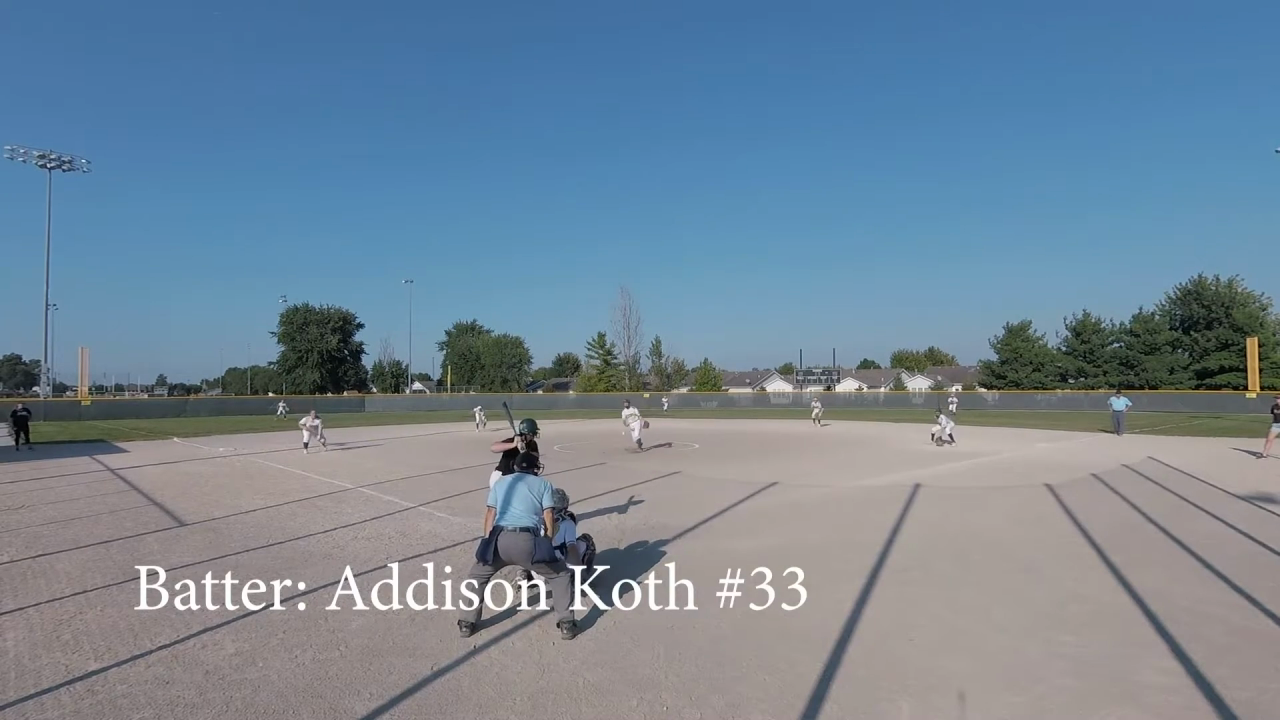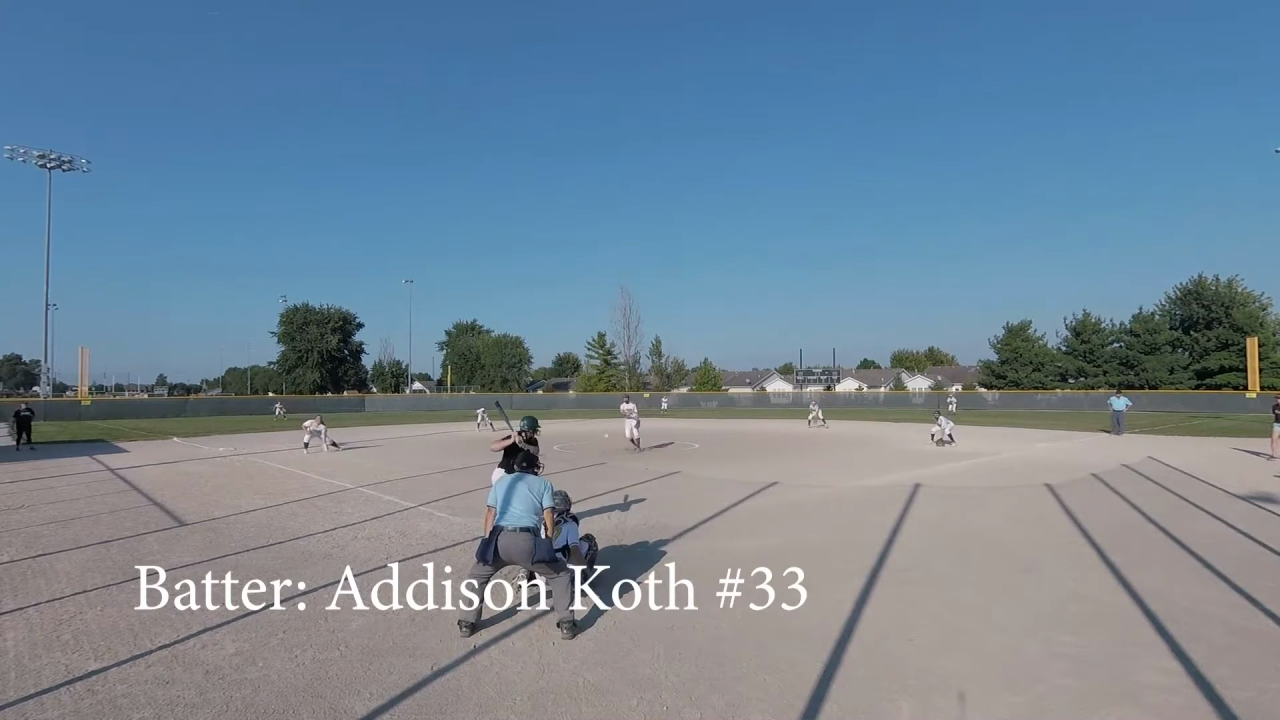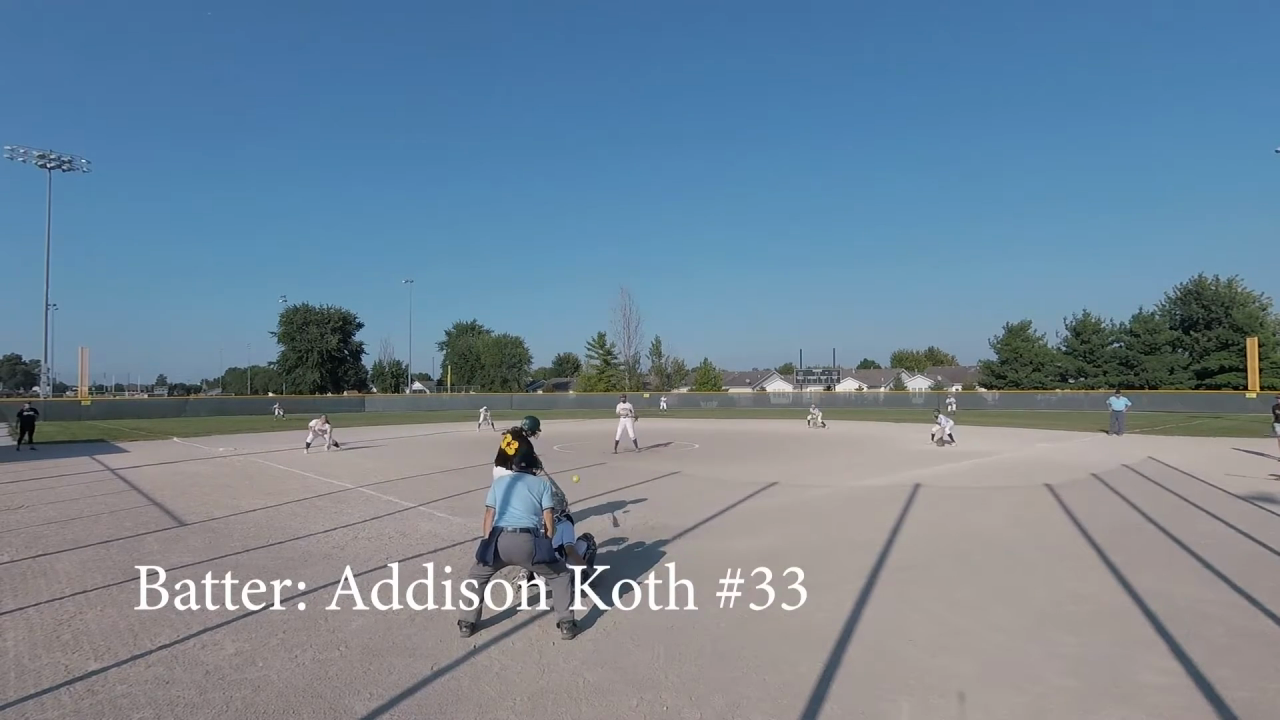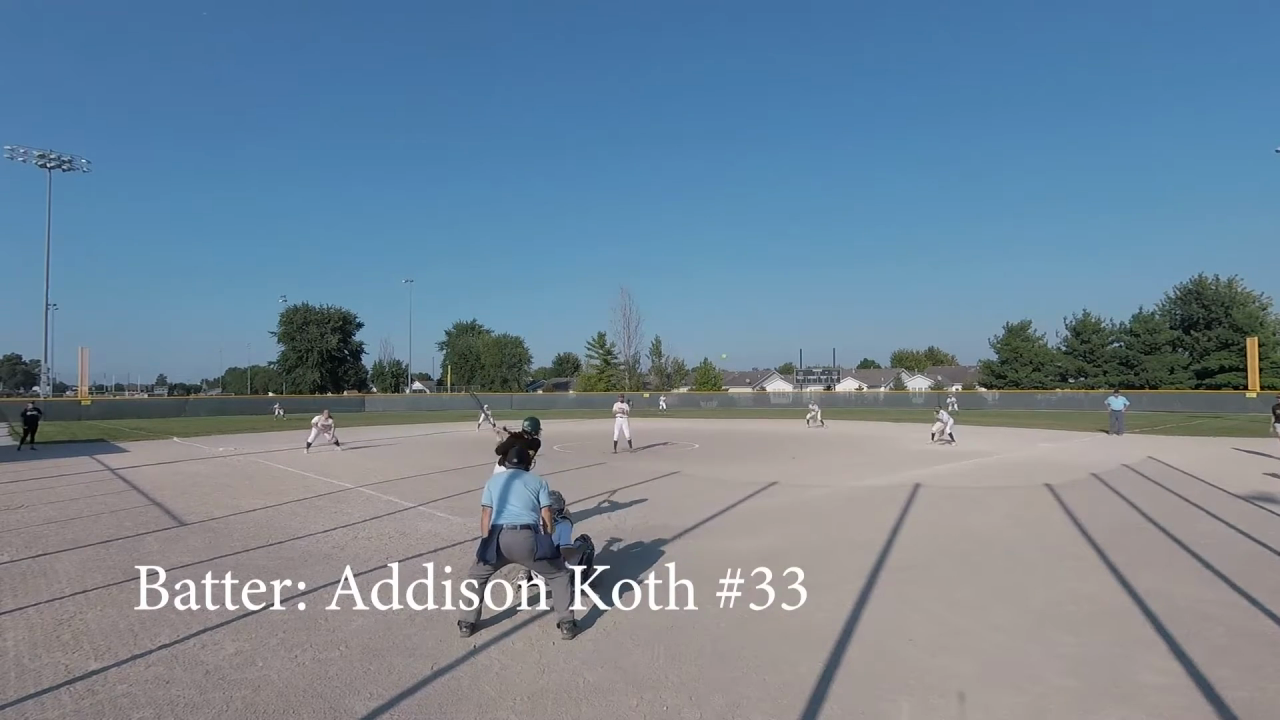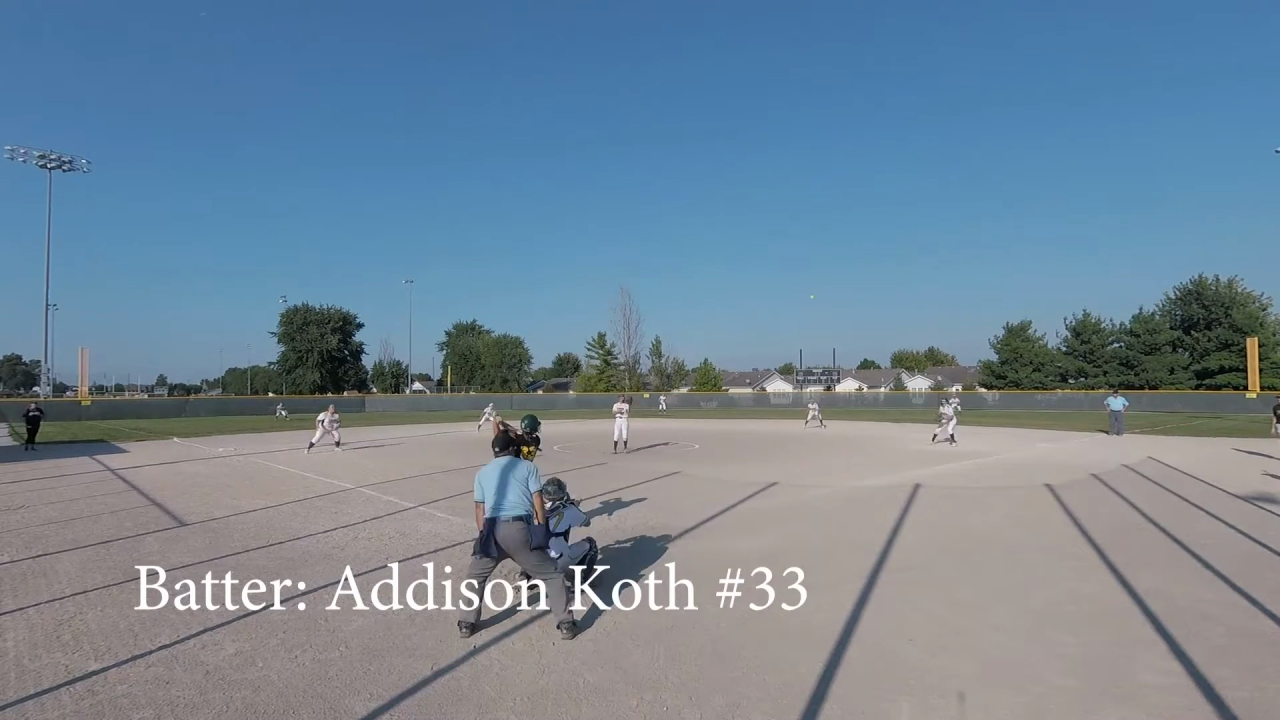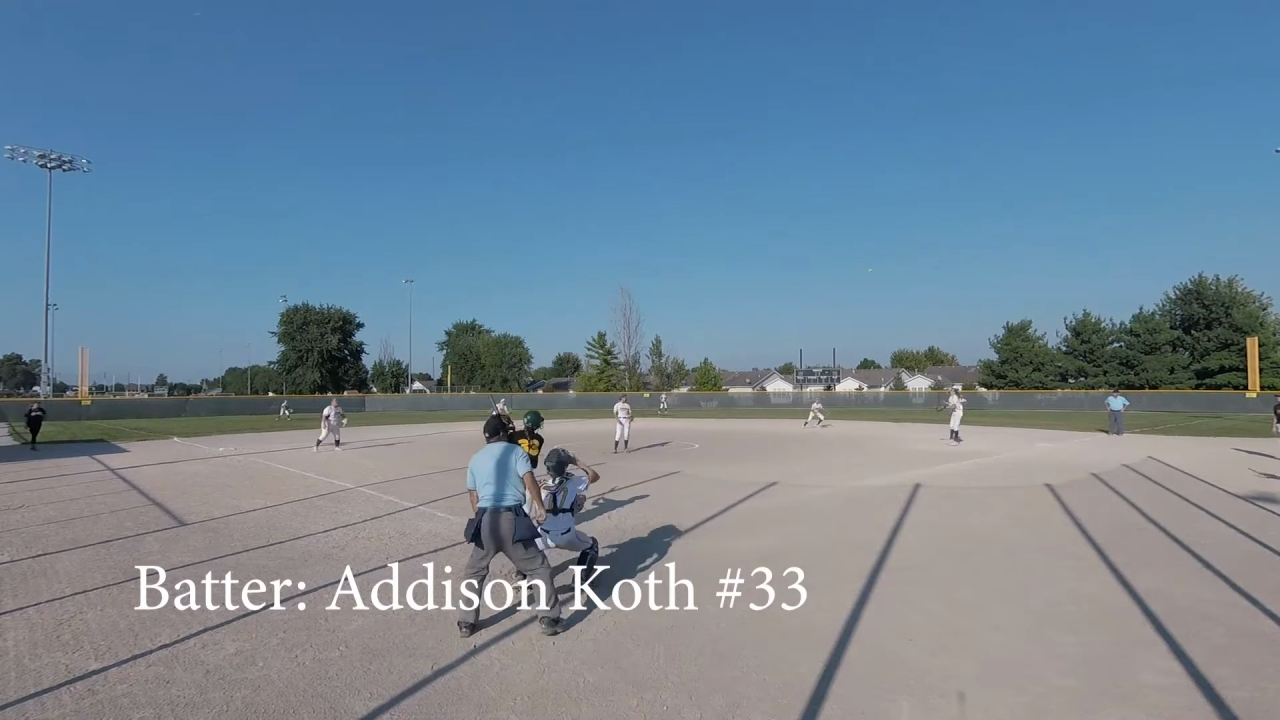
dt=0.2s
person 1, frame 1
left shoulder: (501, 482)
right shoulder: (543, 484)
left elbow: (490, 514)
right elbow: (548, 517)
left wrist: (488, 544)
left hip: (500, 539)
right hip: (527, 541)
left knee: (477, 576)
right knee: (561, 574)
left ankle: (467, 623)
right ankle: (566, 624)
person 1, frame 2
left shoulder: (501, 482)
right shoulder: (543, 484)
left elbow: (490, 514)
right elbow: (548, 517)
left wrist: (488, 544)
right wrist: (548, 547)
left hip: (500, 539)
right hip: (527, 541)
left knee: (477, 576)
right knee: (561, 574)
left ankle: (467, 623)
right ankle: (566, 624)
person 1, frame 3
left shoulder: (499, 482)
right shoulder: (543, 484)
left elbow: (489, 515)
right elbow: (548, 518)
left wrist: (487, 543)
left hip: (500, 540)
right hip: (527, 541)
left knee: (477, 576)
right knee: (560, 575)
left ankle: (467, 624)
right ankle: (567, 625)
person 1, frame 4
left shoulder: (494, 480)
right shoulder: (538, 481)
left elbow: (486, 514)
right elbow: (546, 516)
left wrist: (487, 543)
left hip: (498, 537)
right hip: (527, 538)
left knee: (477, 576)
right knee: (560, 574)
left ankle: (467, 623)
right ankle: (566, 623)
person 1, frame 5
left shoulder: (483, 472)
right shoulder: (526, 466)
left elbow: (479, 508)
right elbow: (537, 501)
left wrist: (484, 535)
left hip: (493, 529)
right hip: (521, 528)
left knee: (476, 575)
right knee: (550, 574)
left ankle: (467, 624)
right ankle: (565, 623)
person 1, frame 6
left shoulder: (476, 459)
right shoulder: (516, 452)
left elbow: (473, 496)
right elbow: (529, 480)
right wrist: (540, 507)
left hip: (486, 520)
right hip: (513, 518)
left knee: (475, 571)
right knee: (537, 567)
left ankle: (468, 622)
right ankle: (548, 618)
